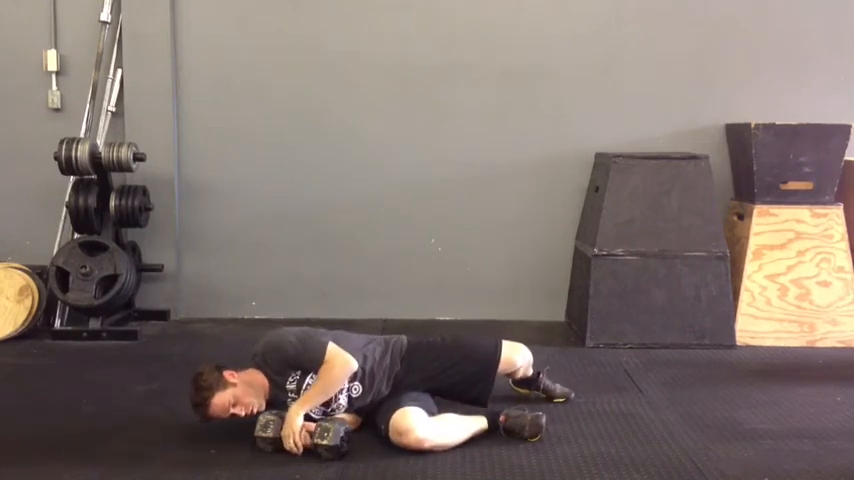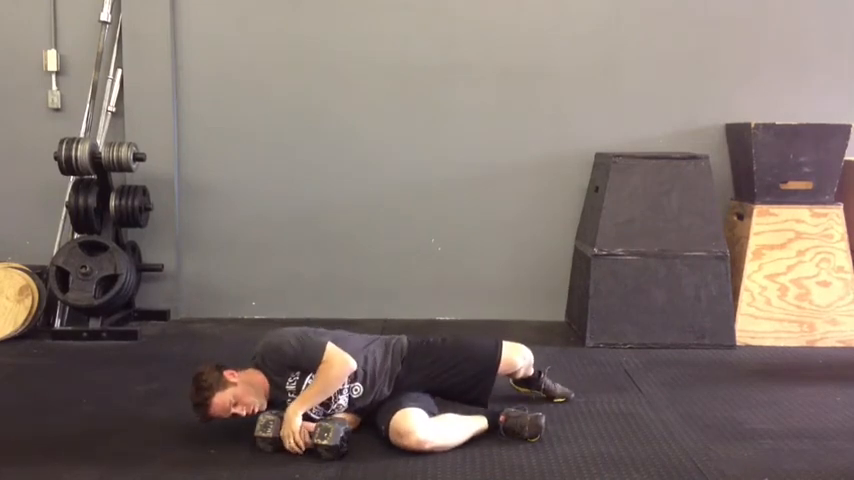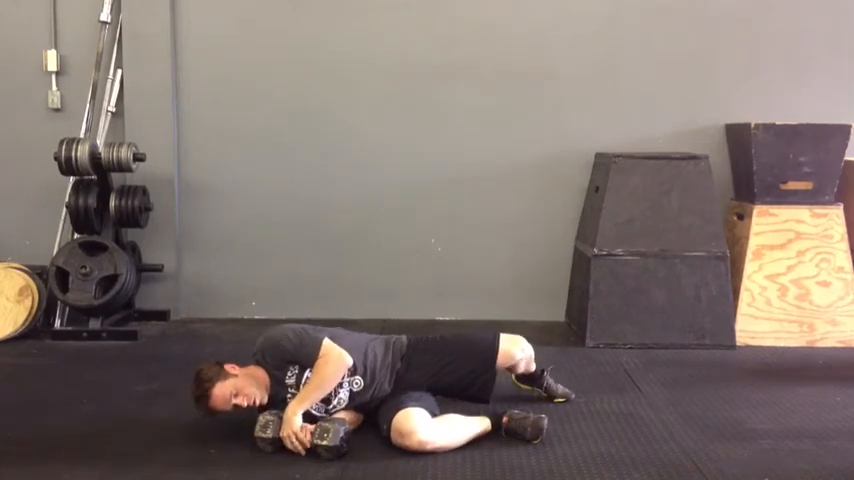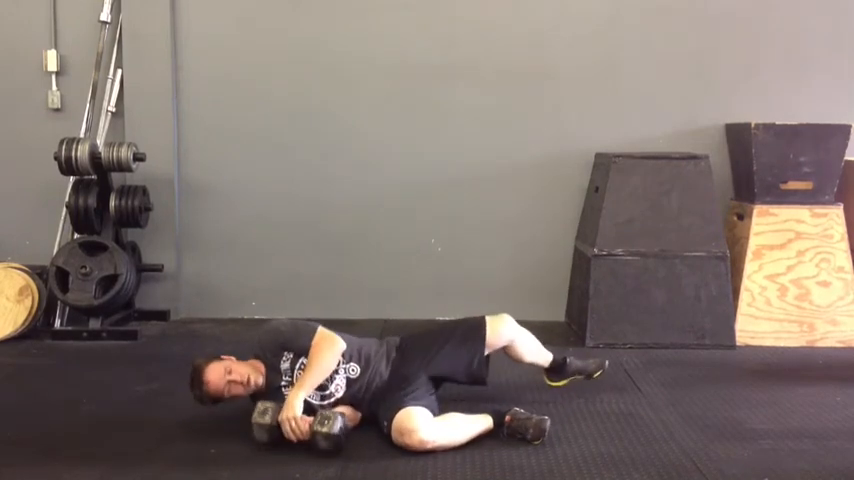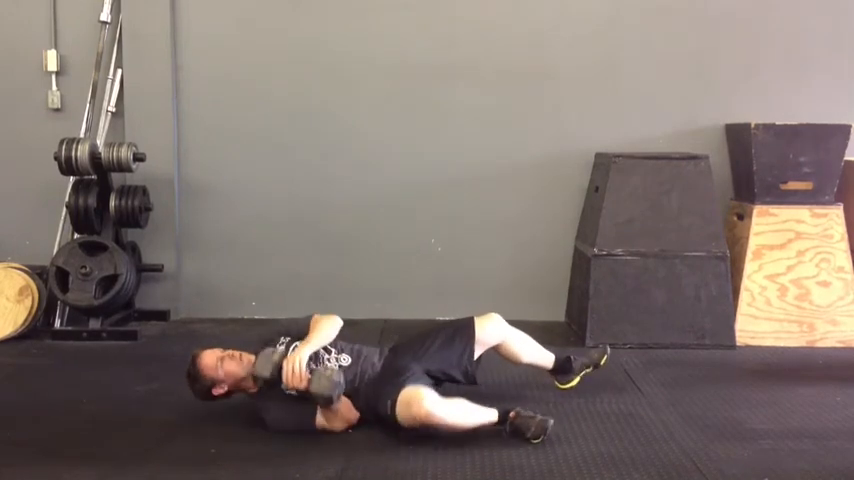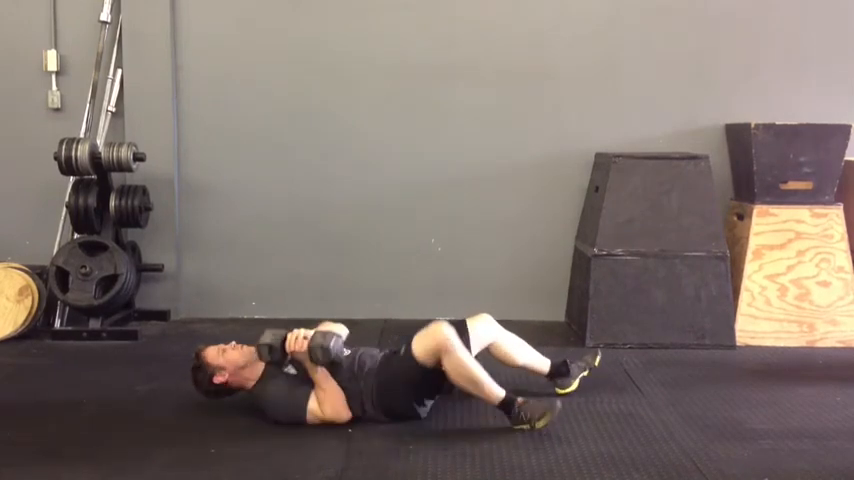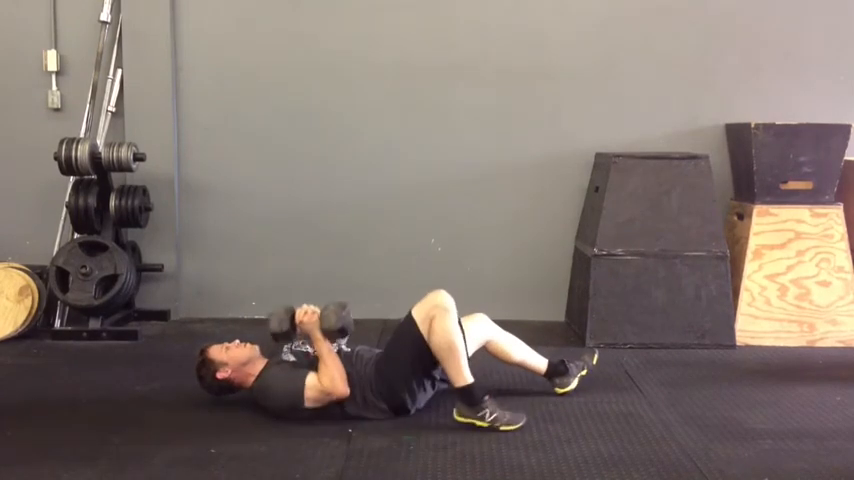
dt=0.3s
person 1, frame 1
left shoulder: (276, 348)
right shoulder: (274, 405)
left elbow: (344, 363)
right elbow: (351, 415)
left wrist: (298, 410)
right wrist: (312, 429)
left hip: (405, 359)
right hip: (386, 400)
left knee: (518, 357)
right knee: (411, 433)
left ankle: (530, 382)
right ankle: (494, 420)
person 1, frame 2
left shoulder: (276, 348)
right shoulder: (273, 407)
left elbow: (343, 364)
right elbow: (351, 417)
left wrist: (296, 409)
right wrist: (312, 428)
left hip: (405, 359)
right hip: (385, 400)
left knee: (519, 357)
right knee: (412, 435)
left ankle: (531, 382)
right ankle: (494, 420)
person 1, frame 3
left shoulder: (275, 344)
right shoulder: (272, 406)
left elbow: (339, 359)
right elbow: (351, 415)
left wrist: (296, 408)
right wrist: (312, 430)
left hip: (406, 357)
right hip: (388, 398)
left knee: (517, 350)
right knee: (413, 435)
left ankle: (535, 379)
right ankle: (497, 422)
person 1, frame 4
left shoulder: (273, 339)
left elbow: (333, 342)
right elbow: (351, 417)
left wrist: (299, 391)
right wrist: (304, 413)
left hip: (402, 355)
right hip: (385, 396)
left knee: (502, 325)
right knee: (415, 434)
left ankle: (557, 368)
right ankle: (500, 420)
person 1, frame 5
left shoulder: (274, 343)
right shoulder: (273, 410)
left elbow: (331, 321)
right elbow: (346, 417)
left wrist: (304, 348)
right wrist: (307, 385)
left hip: (393, 357)
right hip: (384, 392)
left knee: (492, 325)
right knee: (421, 405)
left ankle: (562, 369)
right ankle: (506, 418)
person 1, frame 6
left shoulder: (277, 358)
right shoulder: (272, 396)
left elbow: (339, 330)
right elbow: (339, 413)
left wrist: (308, 335)
right wrist: (308, 362)
left hip: (391, 365)
right hip: (393, 396)
left knee: (484, 323)
right knee: (440, 333)
left ankle: (558, 374)
right ankle: (513, 408)
person 1, frame 7
left shoulder: (278, 368)
right shoulder: (273, 388)
right elbow: (337, 389)
left wrist: (315, 321)
right wrist: (315, 333)
left hip: (394, 372)
right hip: (392, 388)
left knee: (479, 323)
right knee: (439, 301)
left ankle: (557, 372)
right ankle: (474, 403)
